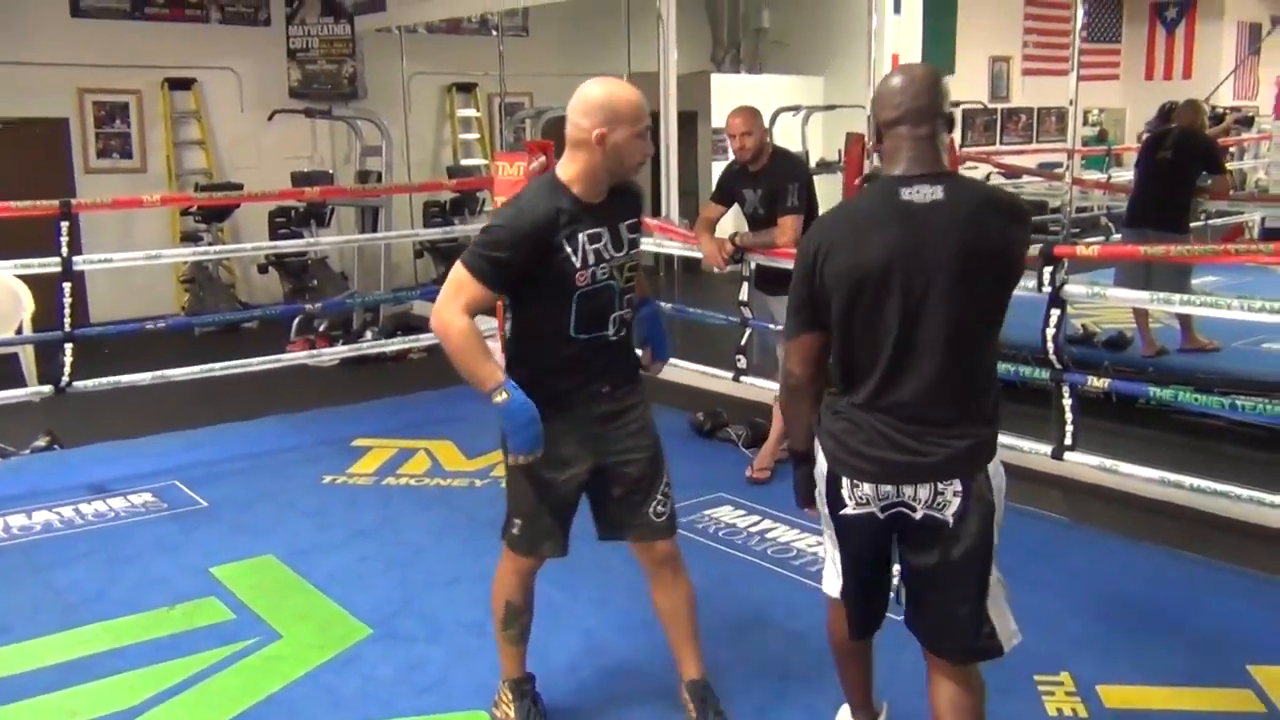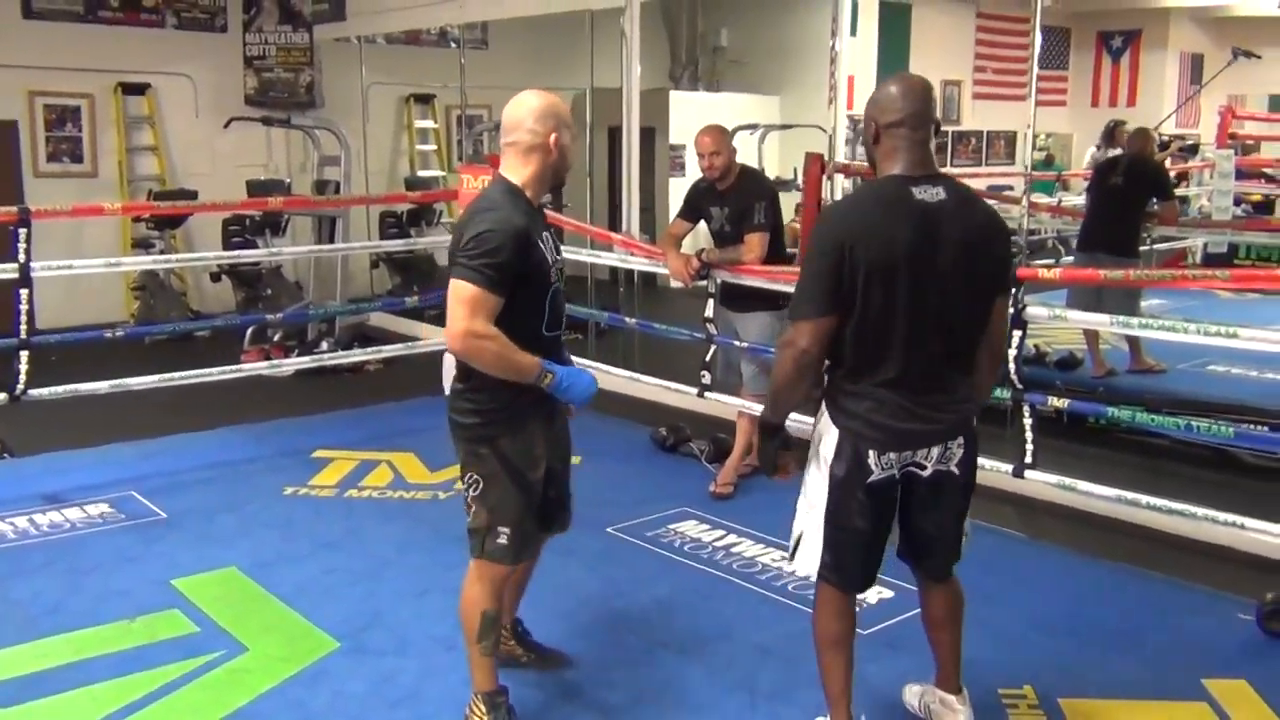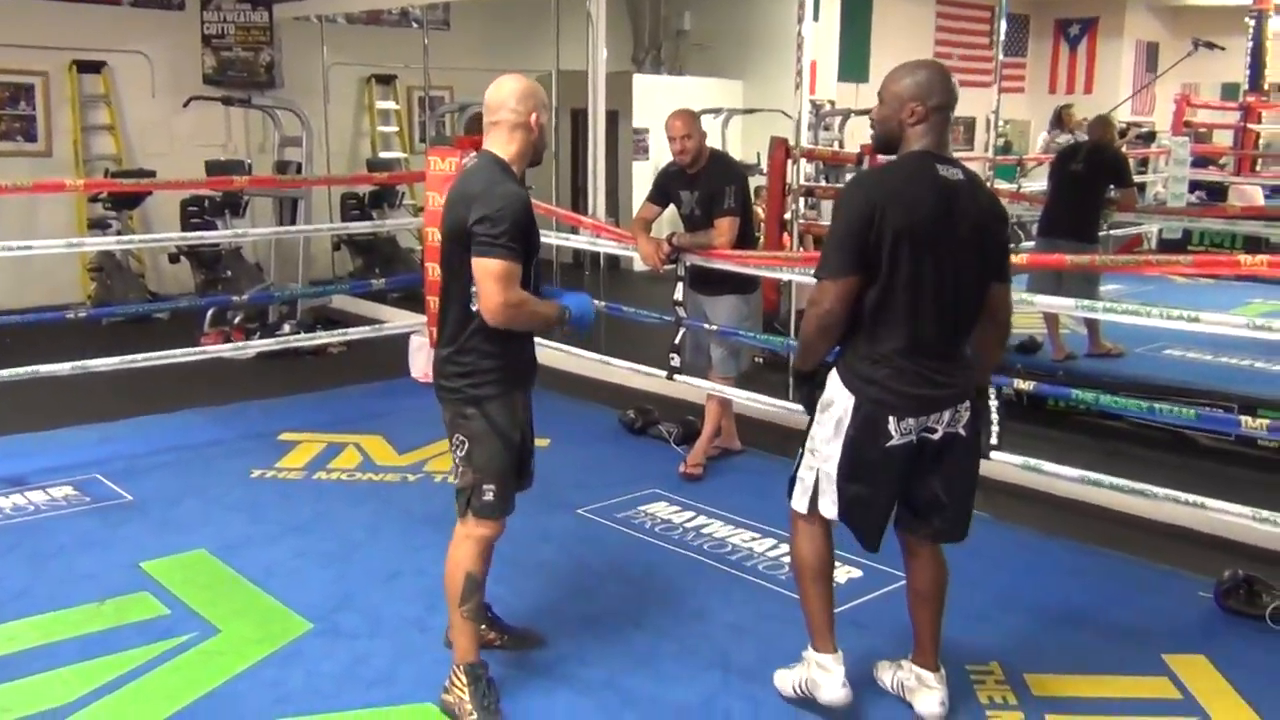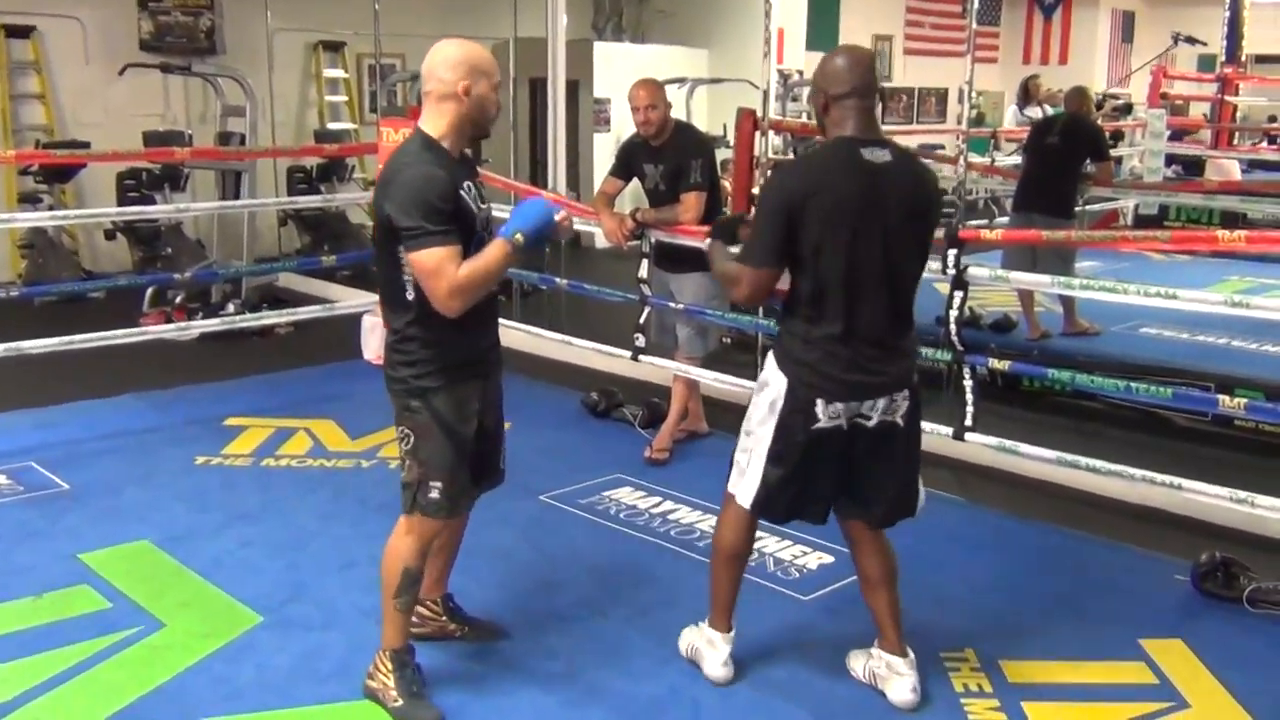
dt=0.5s
person 1, frame 1
left shoulder: (832, 232)
right shoulder: (1003, 220)
left elbow: (799, 373)
left wrist: (801, 453)
left hip: (853, 459)
right hip: (956, 466)
left knee: (850, 604)
right knee: (952, 653)
person 1, frame 2
left shoulder: (848, 220)
right shoulder: (984, 222)
left elbow: (806, 344)
right elbow: (992, 342)
left wrist: (772, 424)
left hip: (861, 431)
right hip: (946, 431)
left knee: (837, 584)
right knee: (936, 570)
person 1, frame 3
left shoulder: (872, 189)
right shoulder: (984, 201)
left elbow: (830, 306)
right elbow: (996, 318)
left wrist: (804, 370)
right wrist: (975, 387)
left hip: (870, 394)
right hip: (948, 398)
left knee: (810, 516)
right knee: (923, 537)
left ankle: (824, 663)
person 1, frame 4
left shoulder: (799, 177)
right shoulder: (921, 182)
left elbow: (750, 286)
left wrist: (717, 244)
left hip: (807, 375)
right hip: (889, 376)
left knee: (741, 502)
right knee: (865, 520)
left ankle: (715, 639)
right ankle: (894, 660)
person 2, frame 1
left shoulder: (625, 198)
right shoulder: (529, 220)
right elbow: (449, 315)
left wrist: (648, 313)
right wrist: (504, 397)
left hip: (621, 404)
right hip: (549, 419)
left knee: (661, 549)
right knee: (524, 555)
person 2, frame 2
left shoulder: (525, 212)
right shoulder: (499, 224)
right elbow: (466, 335)
left wrist: (553, 376)
right wrist: (554, 377)
left hip: (533, 413)
right hip: (495, 422)
left knee: (537, 534)
right knee: (494, 558)
left ankle: (507, 632)
person 2, frame 3
left shoulder: (480, 180)
right shoulder: (504, 197)
right elbow: (501, 305)
left wrist: (547, 299)
right wrist: (566, 310)
left hip: (491, 373)
right hip: (481, 379)
left knee: (484, 508)
right knee: (481, 522)
left ankle: (472, 619)
person 2, frame 4
left shoulder: (458, 160)
right shoulder: (415, 178)
right elbow: (449, 293)
left wrist: (520, 229)
right wrist: (516, 235)
left hip: (476, 365)
right hip: (431, 377)
left knee: (465, 494)
right knee: (424, 518)
left ankle: (432, 607)
right ankle: (390, 664)
person 3, frame 1
left shoulder: (790, 169)
right shoulder: (735, 172)
left elbow: (787, 235)
right elbow: (705, 219)
left wrist: (737, 241)
right wrist: (707, 241)
right hip: (764, 278)
right knee: (773, 362)
left ankle: (773, 444)
person 3, frame 2
left shoulder: (757, 188)
right shoulder: (701, 191)
left elbow: (753, 254)
right elbow: (671, 235)
left wrist: (703, 257)
right wrist: (673, 257)
left hip: (764, 300)
right hip: (729, 296)
left knee: (754, 381)
right knee: (743, 379)
left ankle: (734, 463)
right ankle: (759, 452)
person 3, frame 3
left shoulder: (727, 172)
right shoulder: (671, 174)
left elbow: (723, 238)
right elbow: (642, 218)
left wrist: (674, 240)
right wrist: (644, 241)
left hip: (733, 283)
right hip: (698, 279)
left knee: (723, 365)
right knee: (709, 363)
left ankle: (703, 445)
right ankle: (728, 435)
person 3, frame 4
left shoulder: (693, 144)
right shoulder: (634, 147)
left elbow: (690, 213)
right elbow: (605, 193)
left wrist: (637, 217)
right wrist: (608, 216)
left hip: (699, 260)
right hip: (664, 256)
left knee: (689, 344)
right knee: (678, 342)
left ankle: (669, 427)
right ankle: (695, 418)
person 4, frame 1
left shoulder: (1154, 137)
right shoulder: (1205, 142)
right elbow: (1223, 188)
right wrist: (1196, 188)
left hip: (1136, 216)
right hip: (1170, 221)
left knee: (1136, 281)
right knee: (1178, 282)
left ankle: (1147, 342)
right ankle: (1189, 338)
person 4, frame 2
left shoulder: (1105, 165)
right shoulder: (1154, 169)
right elbow: (1171, 215)
right wrist: (1147, 214)
left hip: (1088, 241)
right hip: (1121, 246)
left knee: (1087, 305)
right knee: (1127, 305)
left ankle: (1097, 363)
right ankle: (1137, 359)
person 4, frame 3
left shoulder: (1066, 151)
right shoulder: (1114, 156)
right elbow: (1130, 202)
right wrist: (1105, 201)
left hip: (1049, 226)
right hip: (1081, 232)
left knee: (1047, 289)
right knee: (1087, 290)
left ankle: (1057, 346)
right ankle: (1095, 343)
person 4, frame 4
left shoulder: (1042, 124)
right shoulder: (1091, 129)
right elbow: (1106, 176)
left hip: (1024, 201)
right hip: (1057, 207)
left knee: (1022, 267)
right knee: (1062, 267)
left ankle: (1032, 325)
right ankle: (1071, 322)
